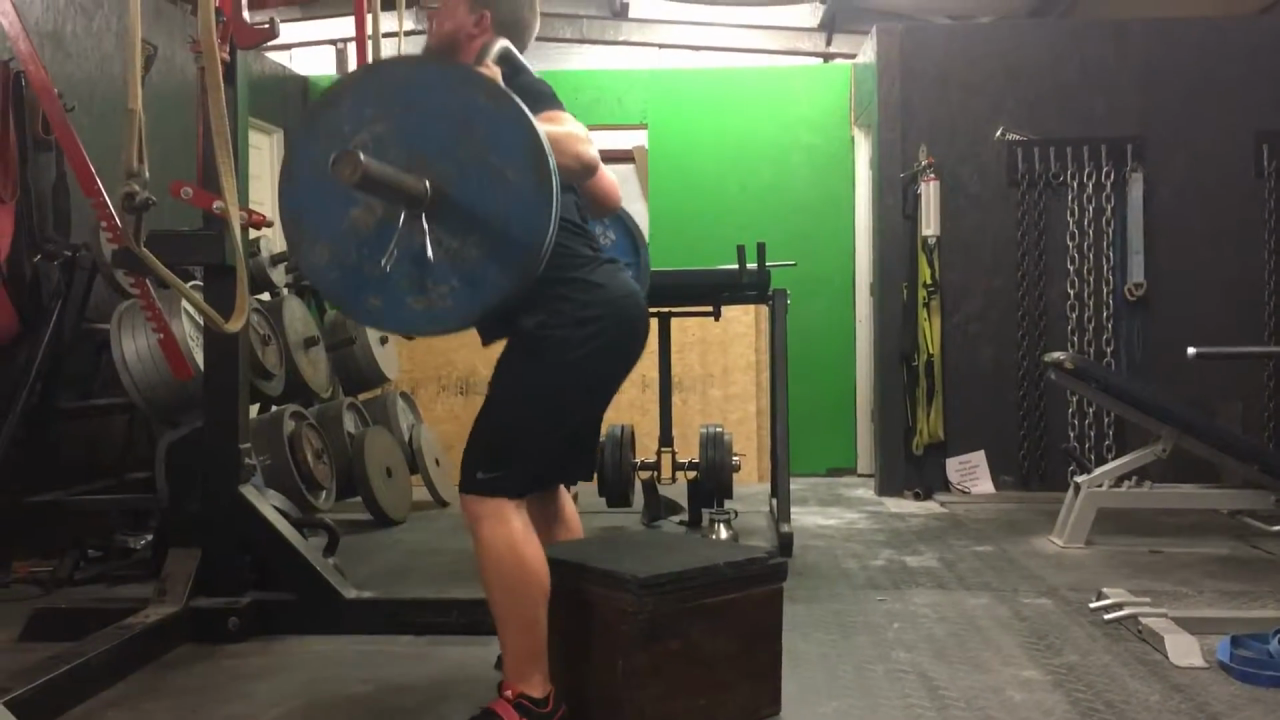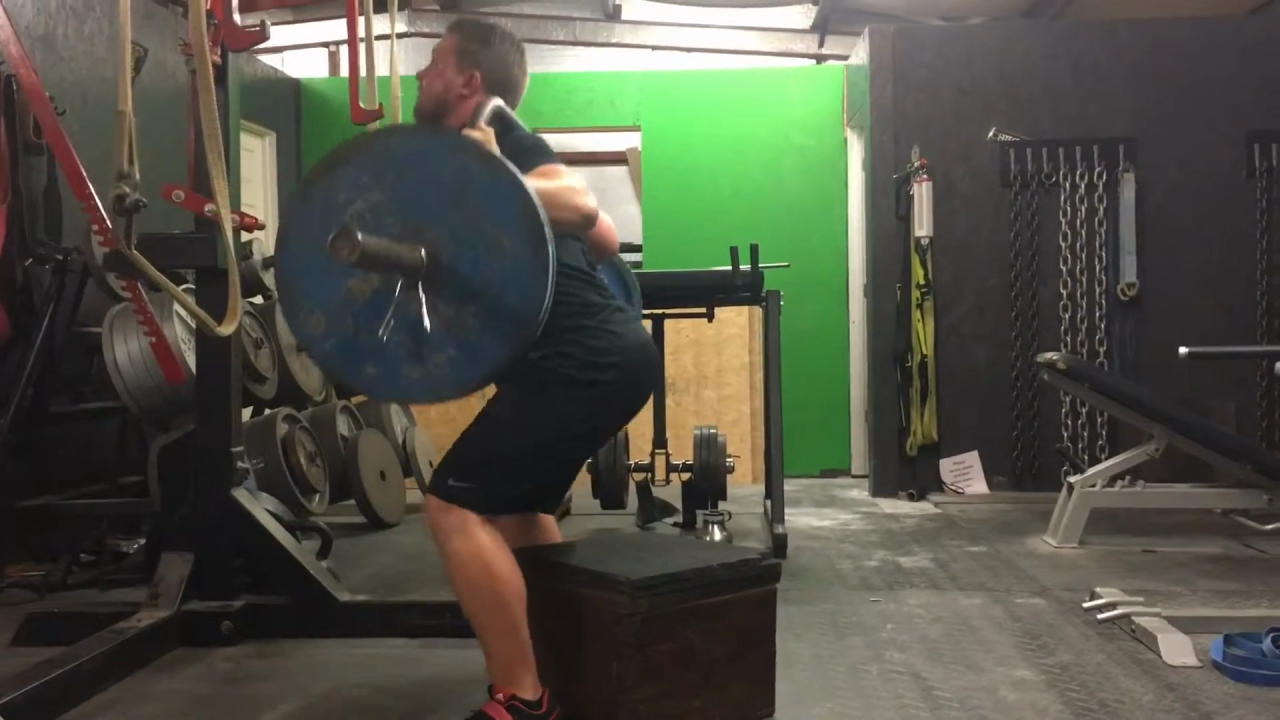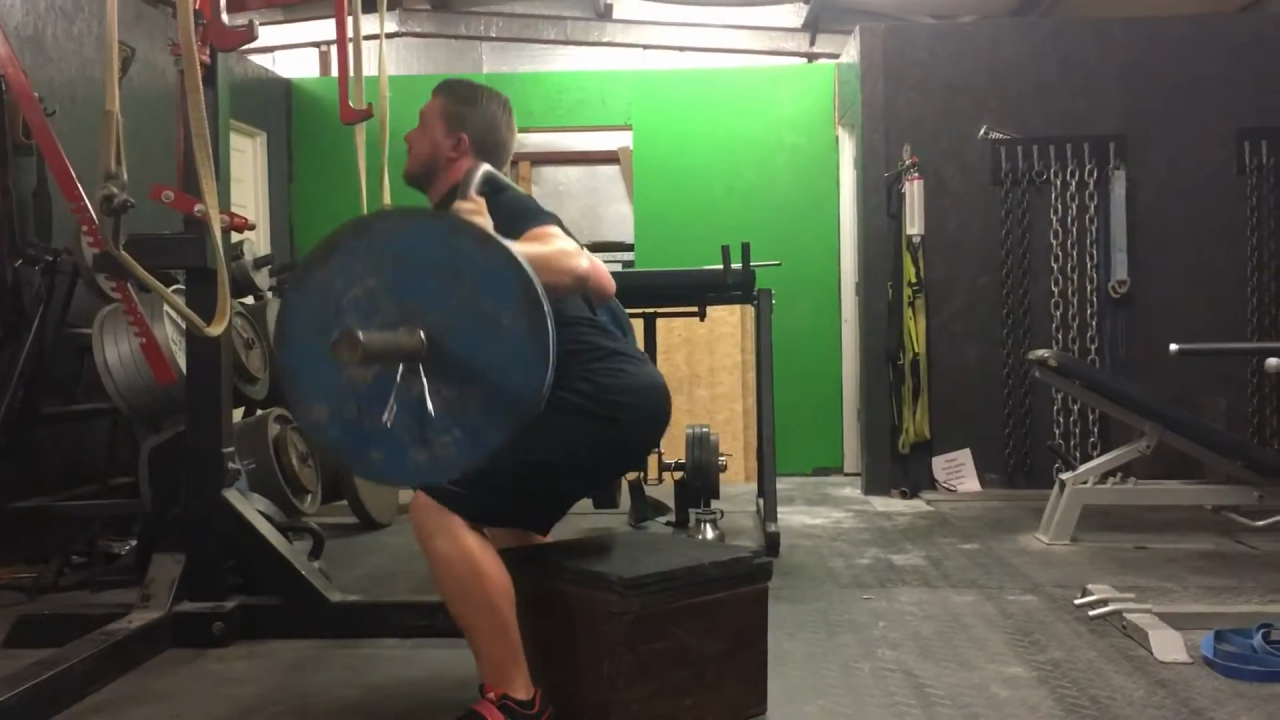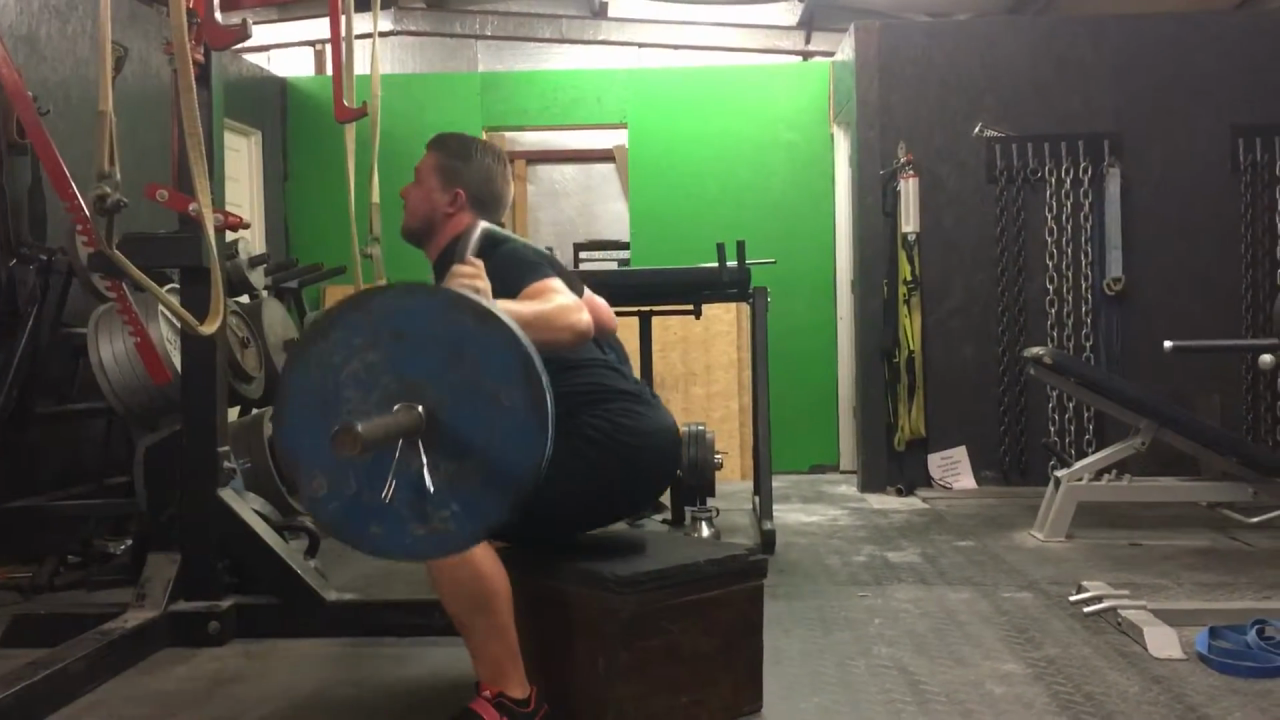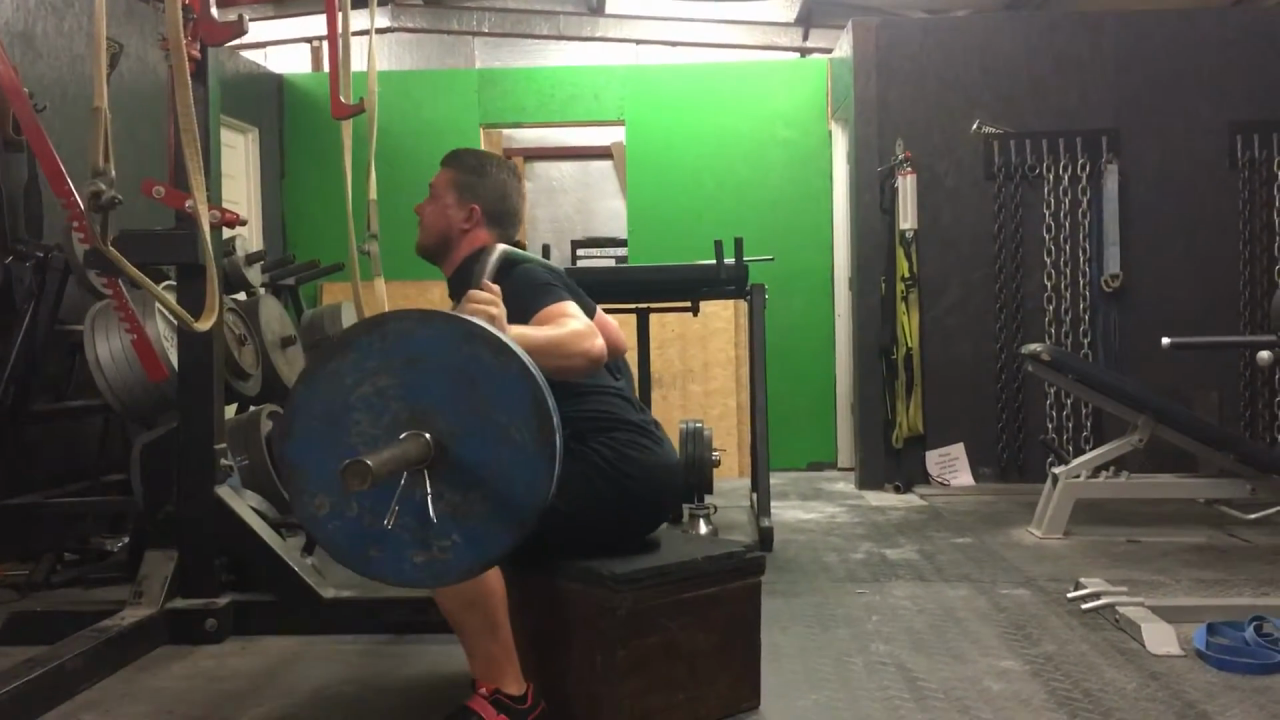
dt=0.3s
person 1, frame 1
left shoulder: (498, 82)
right shoulder: (506, 87)
left elbow: (576, 150)
right elbow: (604, 187)
left hip: (573, 315)
right hip: (592, 308)
left knee: (492, 494)
right knee: (536, 484)
person 1, frame 2
left shoulder: (490, 143)
right shoulder: (497, 149)
left elbow: (578, 203)
right elbow: (604, 236)
left hip: (586, 360)
right hip: (606, 351)
left knee: (456, 504)
right knee: (510, 499)
person 1, frame 3
left shoulder: (484, 206)
right shoulder: (485, 208)
left elbow: (571, 264)
right elbow: (600, 280)
left hip: (602, 398)
right hip: (617, 391)
left knee: (441, 509)
right knee: (497, 510)
person 1, frame 4
left shoulder: (487, 260)
right shoulder: (500, 256)
left elbow: (573, 320)
right elbow: (602, 317)
left wrist: (488, 311)
left hip: (619, 442)
right hip: (627, 437)
person 1, frame 5
left shoulder: (501, 279)
right shoulder: (501, 275)
left elbow: (587, 346)
right elbow: (614, 339)
left wrist: (504, 336)
left hip: (620, 471)
right hip: (626, 463)
